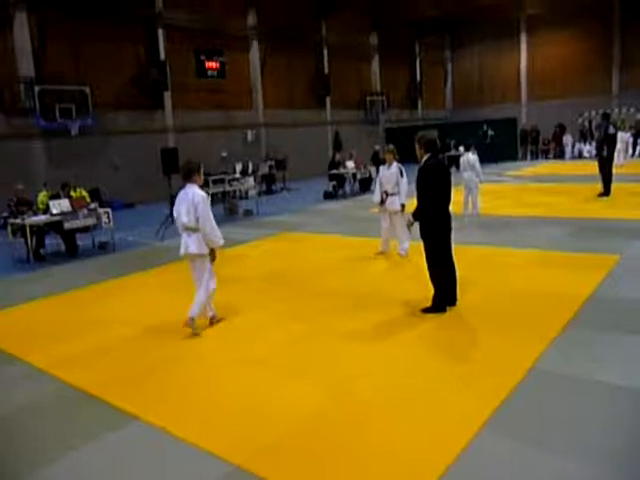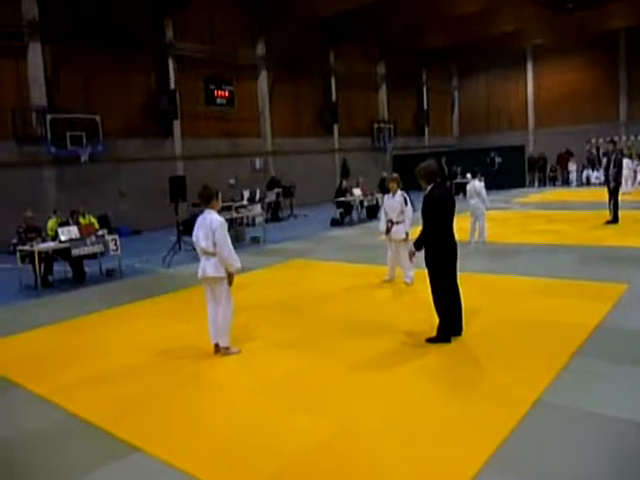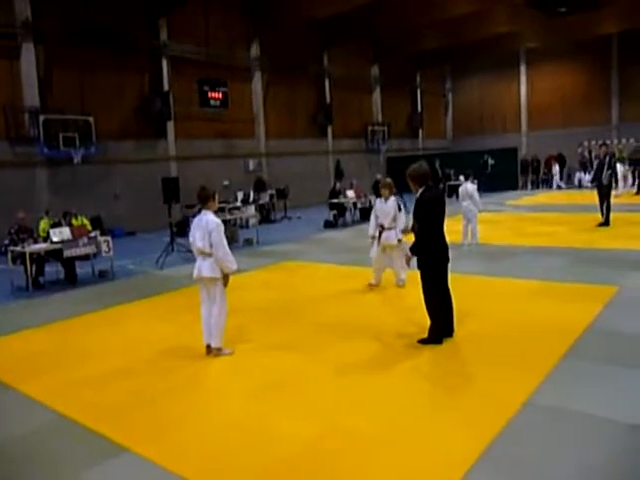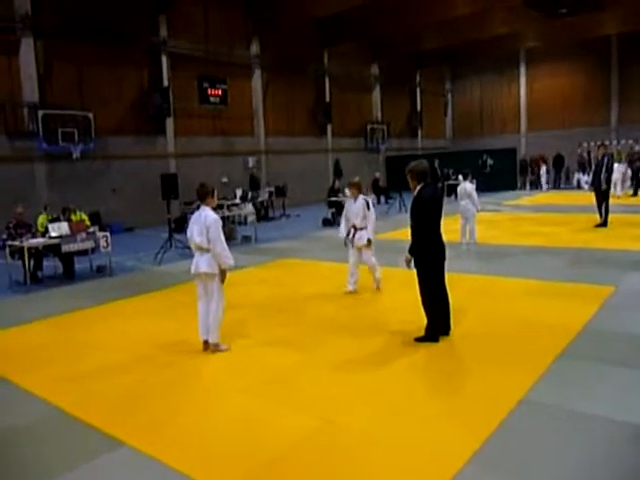
dt=0.5s
person 1, frame 1
left shoulder: (427, 168)
right shoulder: (441, 164)
left elbow: (426, 199)
left wrist: (414, 217)
left hip: (432, 221)
right hip: (442, 218)
left knee: (435, 263)
right knee: (445, 259)
left ankle: (440, 303)
right ankle: (450, 298)
person 1, frame 2
left shoulder: (432, 197)
right shoulder: (446, 192)
left elbow: (429, 228)
left wrist: (416, 247)
left hip: (437, 251)
right hip: (449, 246)
left knee: (440, 292)
right knee: (451, 288)
left ankle: (445, 333)
right ankle: (455, 327)
person 1, frame 3
left shoulder: (424, 199)
right shoulder: (436, 192)
left elbow: (424, 232)
left wrist: (412, 251)
right wrist: (414, 227)
left hip: (430, 252)
right hip: (440, 249)
left knee: (432, 294)
right knee: (442, 290)
left ankle: (436, 334)
right ankle: (447, 329)
person 1, frame 4
left shoulder: (422, 198)
right shoulder: (434, 191)
left elbow: (420, 230)
left wrist: (411, 253)
left hip: (426, 252)
right hip: (436, 248)
left knee: (429, 292)
right knee: (439, 288)
left ankle: (433, 332)
right ankle: (444, 327)
person 2, frame 1
left shoulder: (181, 196)
right shoulder: (200, 196)
left elbow: (178, 220)
right elbow: (206, 224)
right wrist: (214, 245)
left hip: (187, 241)
right hip: (199, 242)
left knee: (202, 280)
right knee: (207, 283)
left ankle: (211, 315)
right ankle: (192, 317)
person 2, frame 2
left shoulder: (200, 221)
right shoulder: (218, 221)
right elbow: (224, 248)
right wrist: (231, 269)
left hip: (205, 267)
right hip: (218, 267)
left knee: (212, 306)
right knee: (224, 306)
left ankle: (217, 343)
right ankle: (224, 346)
person 2, frame 3
left shoulder: (196, 221)
right shoulder: (214, 222)
left elbow: (194, 245)
right elbow: (220, 249)
right wrist: (227, 270)
left hip: (201, 267)
right hip: (214, 267)
left knee: (206, 306)
right knee: (218, 307)
left ankle: (209, 344)
right ankle: (216, 347)
person 2, frame 4
left shoulder: (195, 217)
right shoulder: (212, 218)
left elbow: (191, 240)
right elbow: (218, 245)
right wrist: (224, 266)
left hip: (199, 262)
right hip: (211, 263)
left knee: (203, 302)
right knee: (216, 303)
left ankle: (206, 340)
right ankle: (214, 342)
person 3, frame 1
left shoulder: (399, 168)
right shoulder: (382, 168)
left elbow: (403, 185)
right elbow: (378, 185)
left wrist: (403, 202)
right wrist: (378, 200)
left hip: (395, 200)
right hip: (385, 200)
left knee: (399, 225)
right knee: (385, 225)
left ankle: (403, 249)
right ankle: (384, 248)
person 3, frame 2
left shoulder: (403, 196)
right shoulder: (386, 197)
left elbow: (408, 214)
right elbow: (384, 213)
left wrist: (406, 230)
right wrist: (384, 229)
left hip: (400, 228)
right hip: (390, 229)
left knee: (404, 254)
right knee: (391, 254)
left ankle: (408, 277)
right ankle: (390, 275)
person 3, frame 3
left shoulder: (396, 203)
right shoulder: (378, 202)
left elbow: (401, 220)
right elbow: (374, 217)
left wrist: (399, 236)
right wrist: (372, 233)
left hip: (391, 234)
right hip: (380, 234)
left knee: (397, 259)
right knee: (375, 257)
left ankle: (401, 280)
right ankle: (376, 280)
person 3, frame 4
left shoulder: (365, 201)
right shoulder: (348, 202)
left elbow: (371, 219)
right elbow: (345, 218)
left wrist: (369, 236)
right wrist: (345, 235)
left hip: (364, 234)
right hip: (353, 235)
left knee: (368, 259)
right knee: (353, 261)
left ankle: (377, 278)
right ankle: (352, 286)
